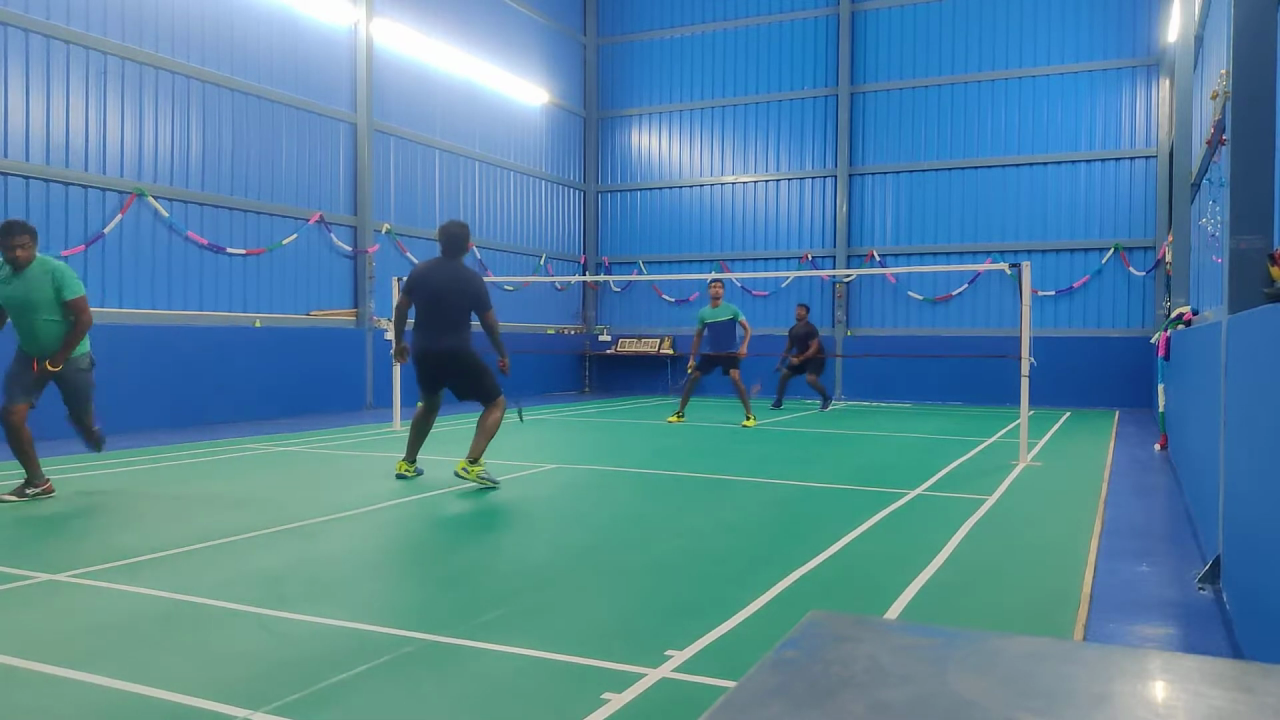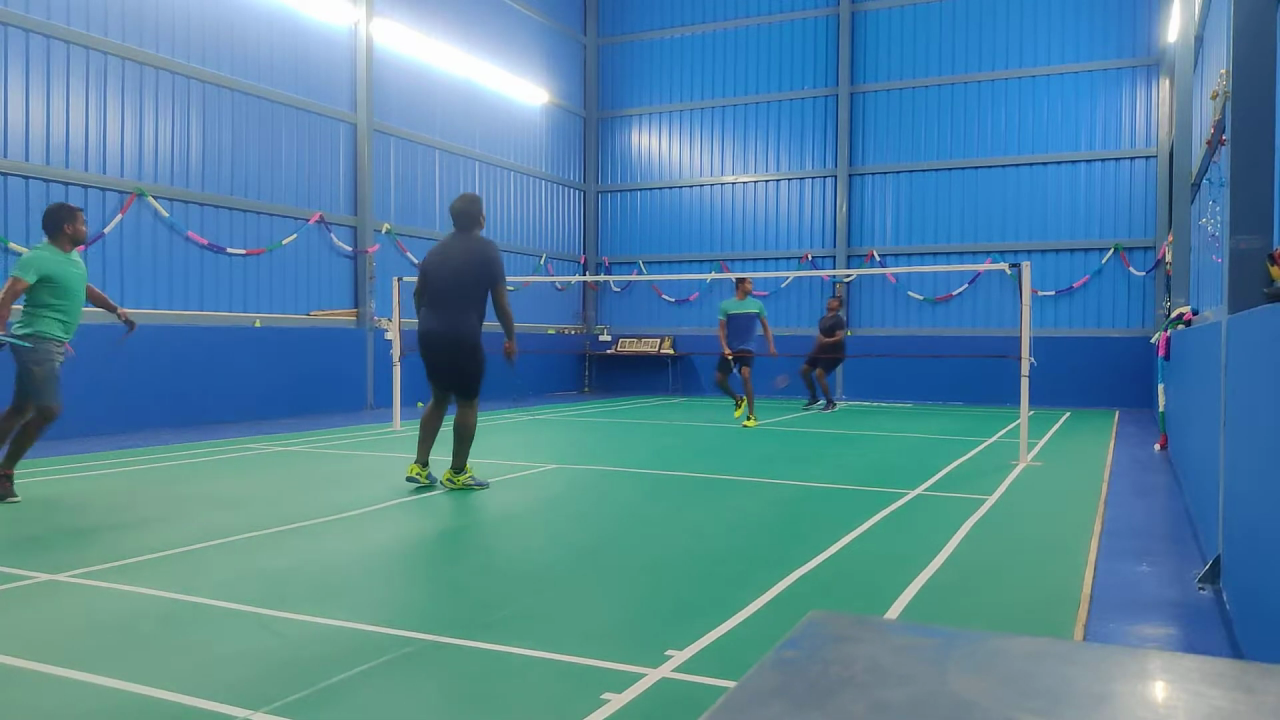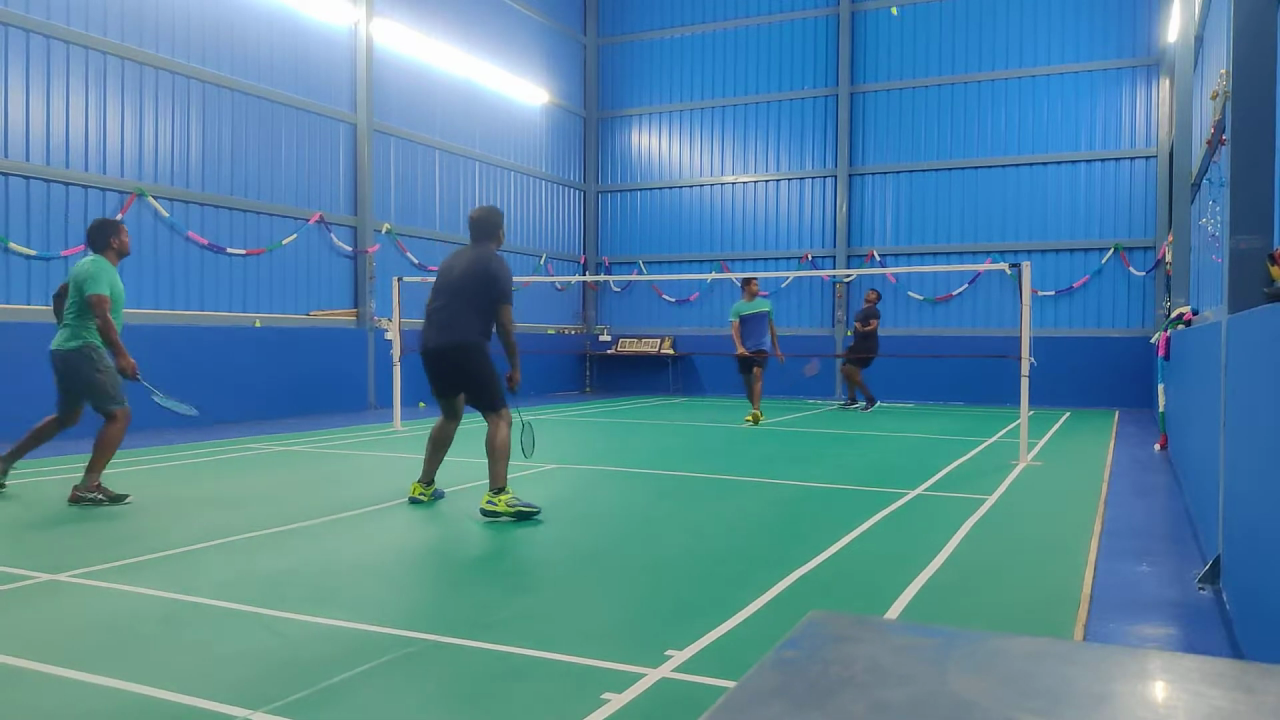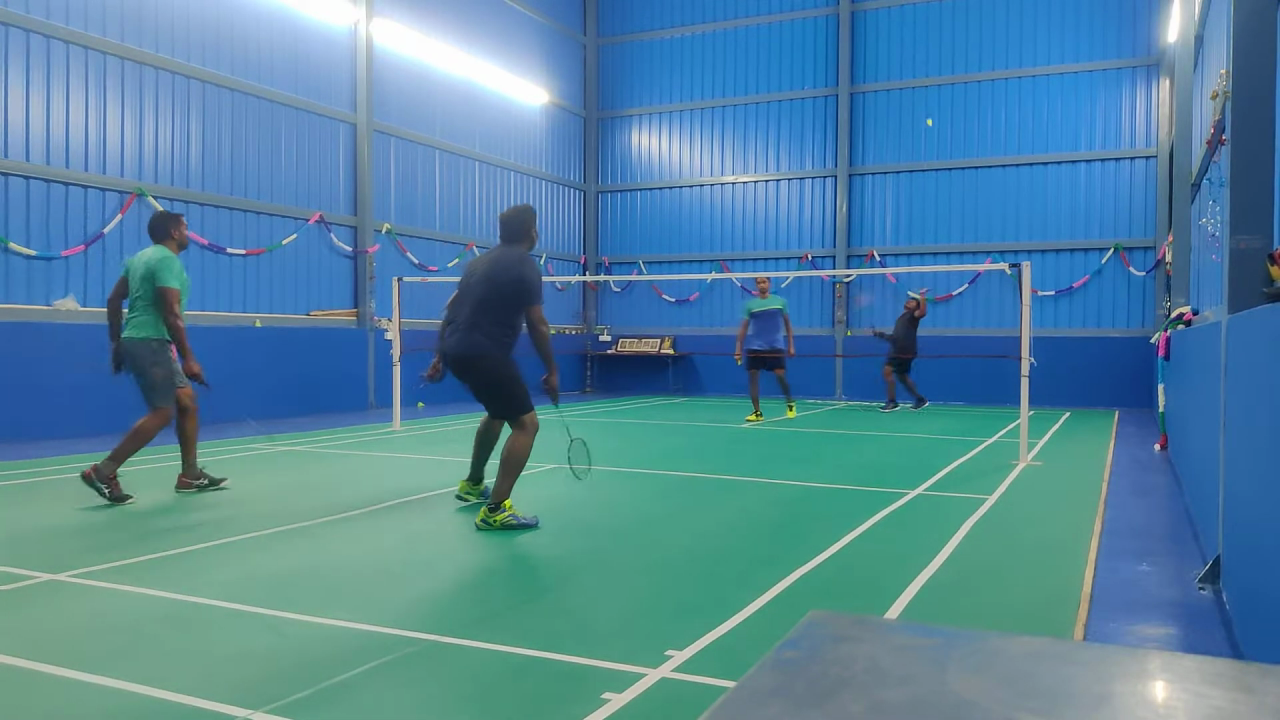
dt=0.3s
person 1, frame 1
left shoulder: (420, 272)
right shoulder: (473, 280)
left elbow: (401, 309)
right elbow: (490, 324)
left wrist: (399, 342)
right wrist: (503, 355)
left hip: (425, 353)
right hip: (458, 353)
left knee: (429, 406)
right knee: (496, 403)
left ankle: (407, 463)
right ankle: (471, 463)
person 1, frame 2
left shoulder: (436, 250)
right shoulder: (487, 250)
left elbow: (418, 293)
right elbow: (500, 301)
right wrist: (511, 338)
left hip: (429, 334)
right hip: (462, 336)
left knee: (439, 398)
right knee: (468, 403)
left ankle: (421, 467)
right ankle: (457, 473)
person 1, frame 3
left shoulder: (451, 260)
right shoulder: (495, 264)
left elbow: (431, 307)
right elbow: (504, 322)
right wrist: (514, 366)
left hip: (432, 347)
right hip: (464, 348)
left knee: (451, 414)
right knee: (499, 418)
left ankle: (424, 485)
right ankle: (498, 496)
person 1, frame 4
left shoulder: (481, 261)
right shoulder: (526, 266)
left elbow: (452, 308)
right elbow: (536, 325)
left wrist: (440, 357)
right wrist: (551, 371)
left hip: (456, 350)
right hip: (484, 354)
left knee: (499, 412)
right knee: (525, 424)
left ankle: (473, 484)
right ankle: (495, 509)
person 2, frame 1
left shoulder: (58, 271)
left elbow: (84, 319)
left wrist: (58, 359)
left hip: (71, 357)
right hip: (30, 358)
left knee: (82, 420)
left ankle: (90, 430)
right ankle: (37, 481)
person 2, frame 2
left shoulder: (72, 257)
right shoulder: (38, 257)
left elbow: (84, 290)
left wrist: (116, 309)
left hip: (49, 345)
right hip: (36, 345)
right knee: (46, 412)
person 2, frame 3
left shoulder: (92, 265)
right shoulder: (98, 268)
left elbow: (58, 297)
right elbow: (101, 315)
left wrist: (65, 326)
right wrist: (122, 354)
left hip: (66, 351)
right hip: (83, 353)
left knee: (66, 417)
right knee: (119, 415)
right ankle: (87, 486)
person 2, frame 4
left shoulder: (140, 258)
right shoulder: (166, 260)
left elbow: (113, 301)
right elbow: (172, 313)
left wrist: (116, 343)
right wrist: (187, 358)
left hip: (140, 342)
right hip: (149, 344)
left knee: (188, 402)
right knee: (161, 413)
left ankle: (190, 474)
right ankle: (104, 471)
